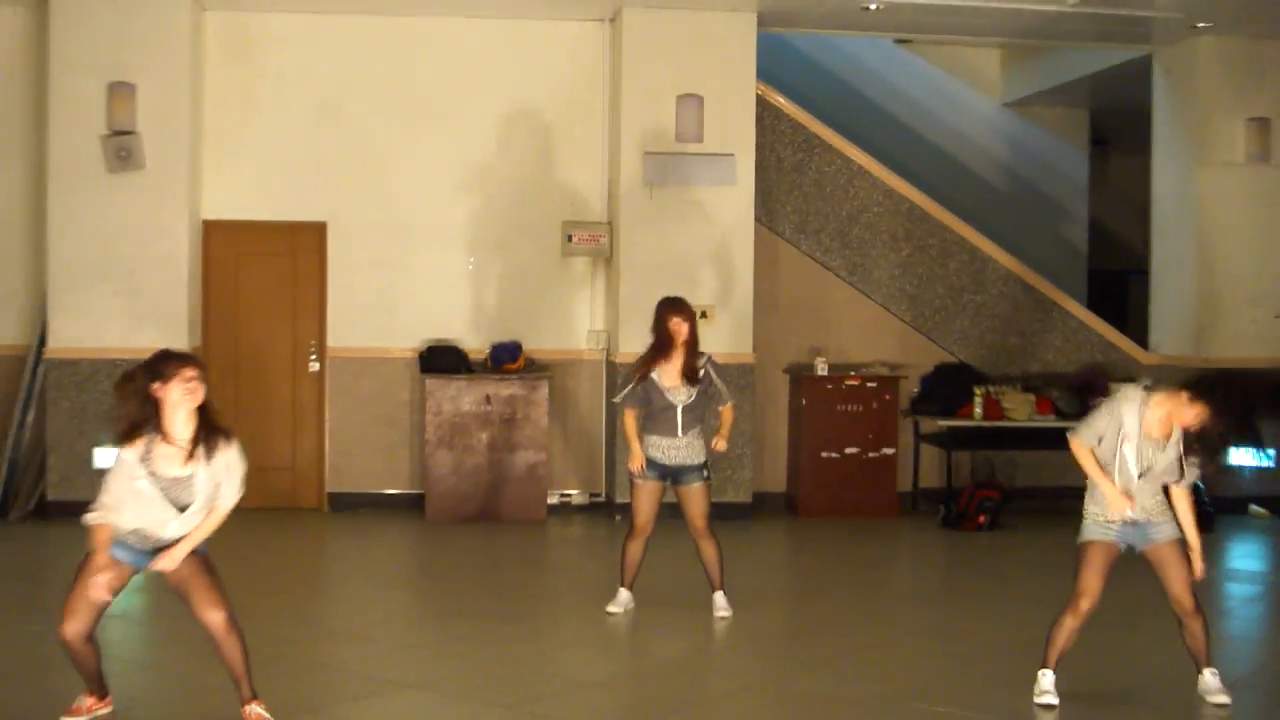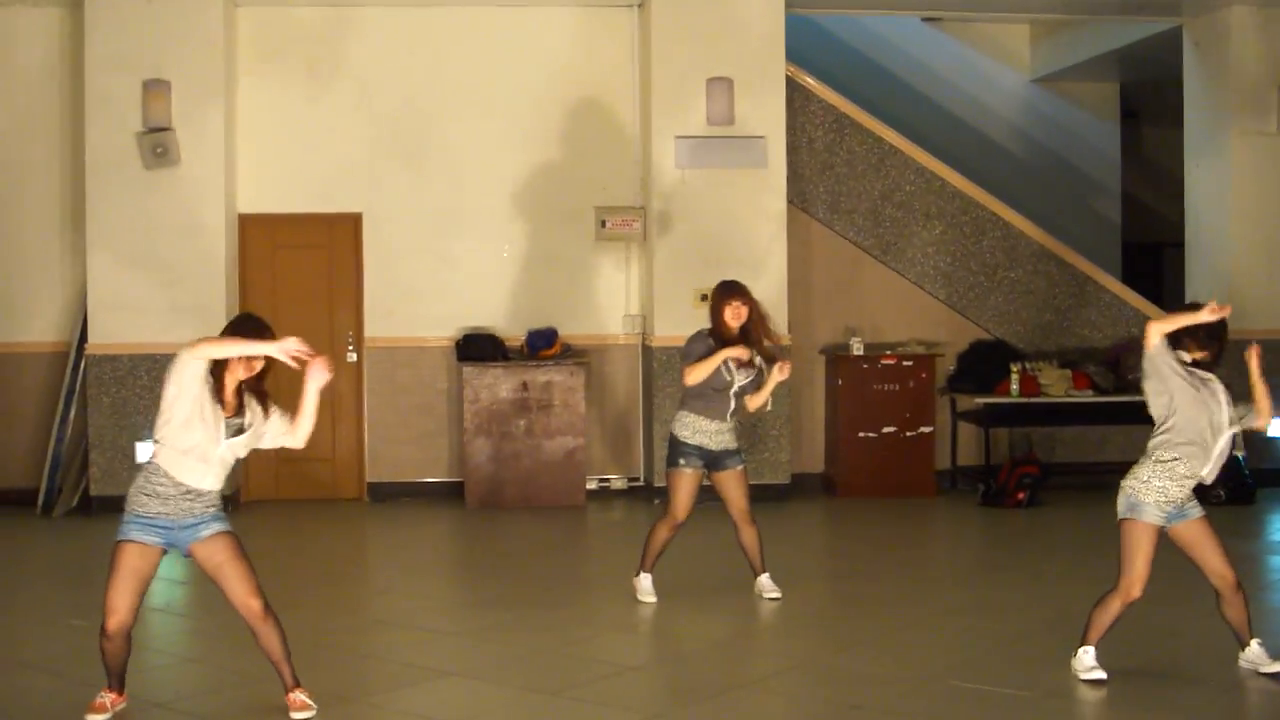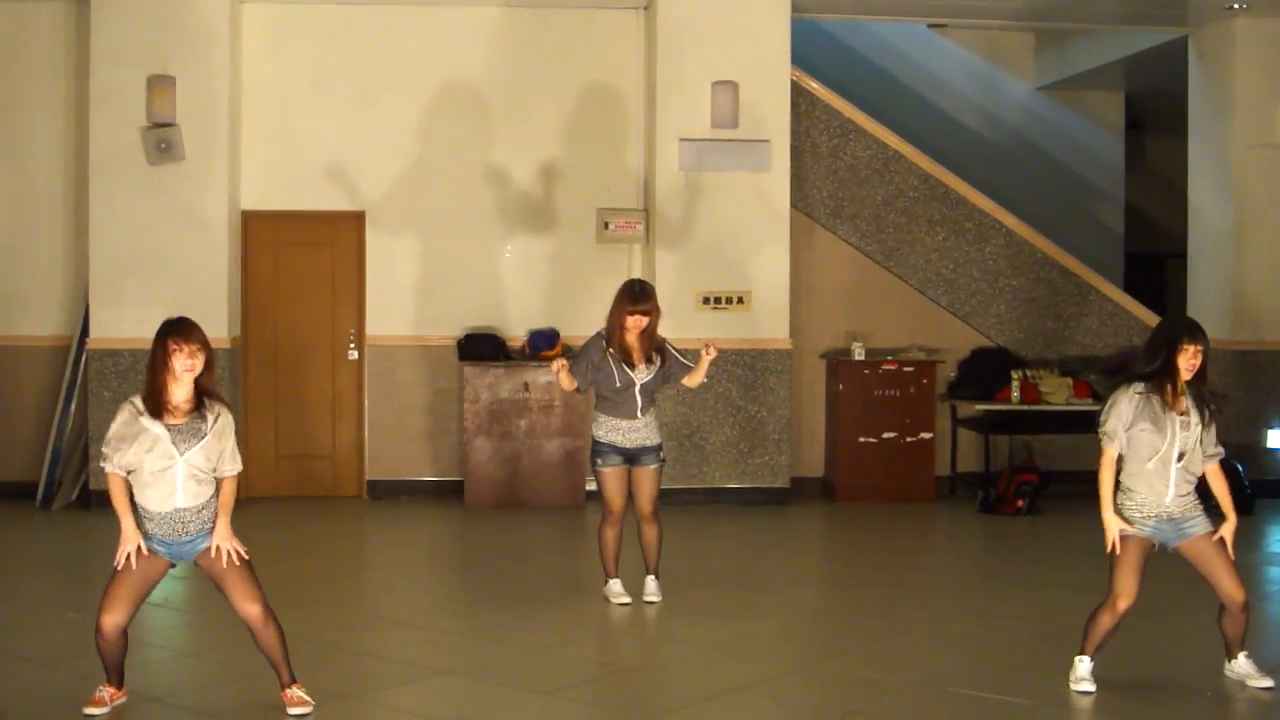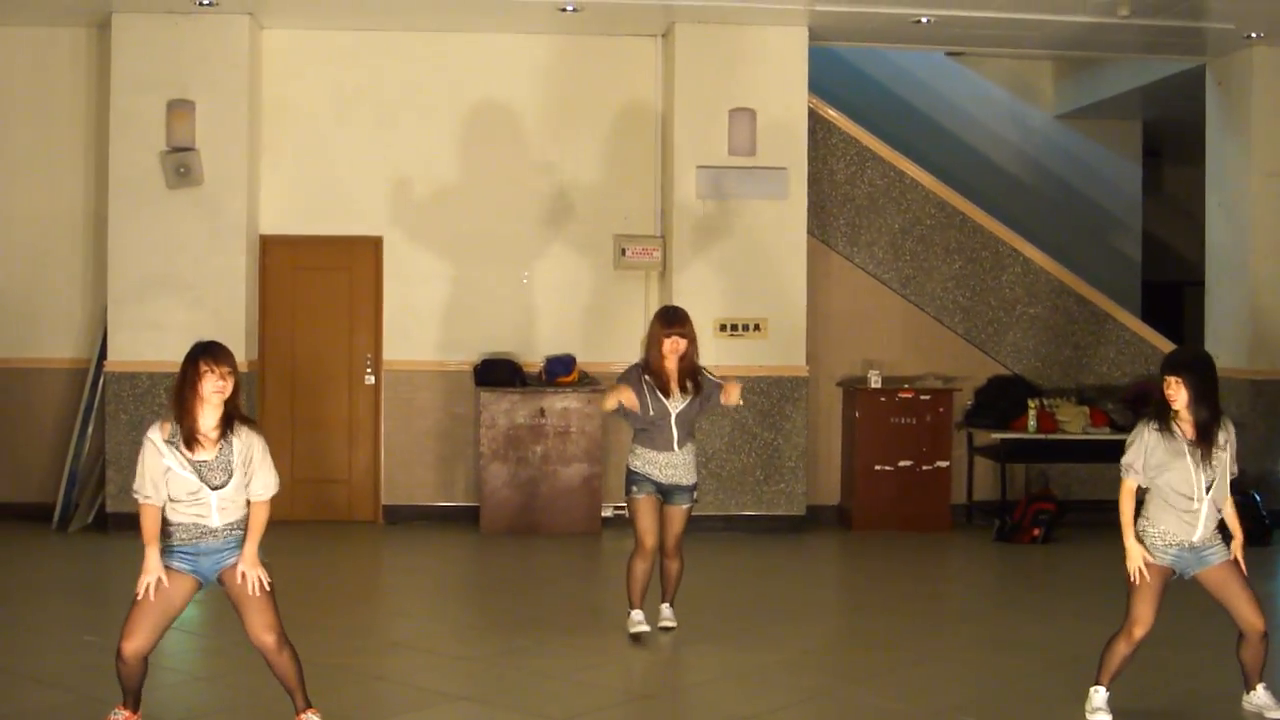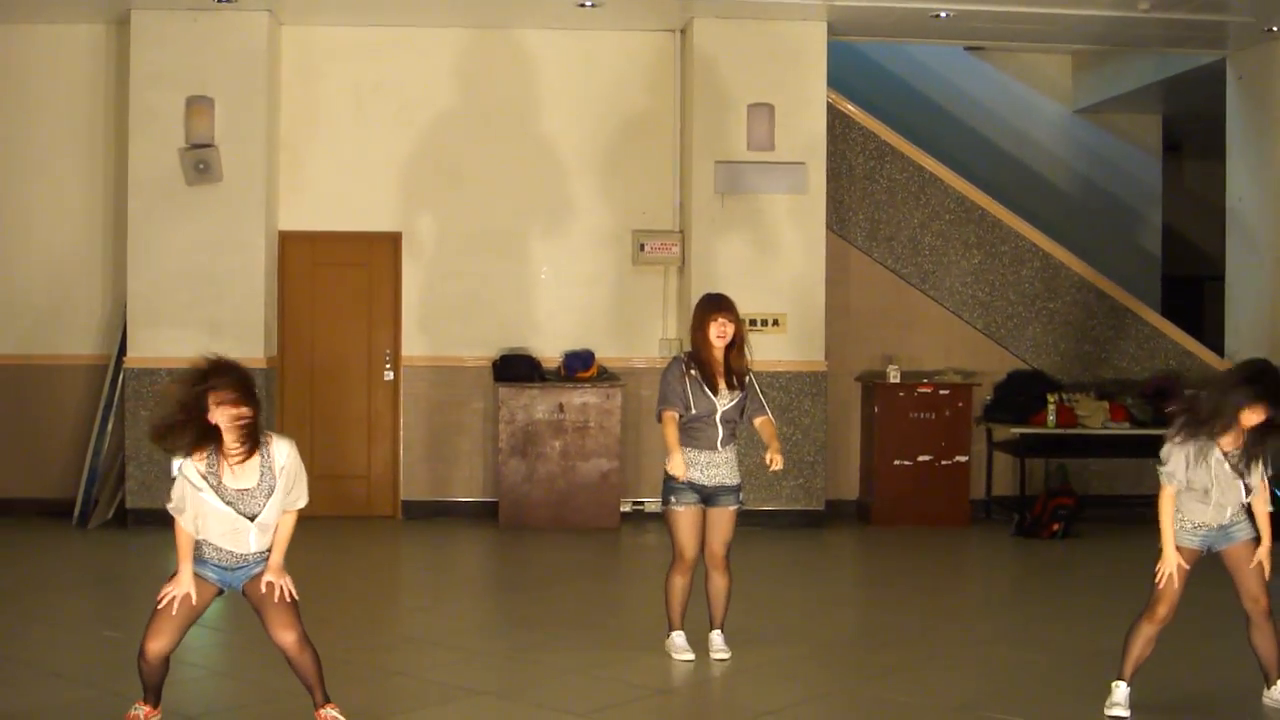
dt=1s
person 1, frame 1
left shoulder: (222, 448)
right shoulder: (135, 455)
left elbow: (225, 503)
right elbow: (102, 515)
left wrist: (183, 549)
right wrist: (101, 568)
left hip: (179, 543)
right hip: (125, 538)
left knee: (218, 617)
right knee: (72, 629)
person 1, frame 2
left shoulder: (253, 406)
right shoulder: (191, 382)
left elbow: (296, 436)
right elbow: (194, 350)
left wrist: (312, 388)
right wrist: (268, 345)
left hip: (204, 514)
right hip: (152, 509)
left knee: (254, 606)
right knee: (115, 622)
person 1, frame 3
left shoulder: (218, 414)
right shoulder: (135, 413)
left elbow: (227, 474)
right elbow: (115, 468)
left wrist: (224, 524)
right wrist: (128, 526)
left hip: (206, 530)
right hip: (152, 534)
left knee: (254, 609)
right knee: (108, 620)
left ankle: (289, 684)
right ankle: (114, 686)
person 1, frame 4
left shoulder: (245, 438)
right shoulder: (161, 439)
left elbow: (261, 497)
right elbow: (150, 502)
left wrist: (251, 551)
right wrist: (151, 555)
left hip: (233, 545)
right hip: (180, 551)
left knee: (270, 639)
right knee: (131, 647)
person 1, frame 5
left shoulder: (282, 452)
right shoulder: (196, 466)
left elbow: (290, 509)
right elbow: (185, 520)
left wrist: (276, 563)
right wrist: (184, 572)
left hip: (259, 561)
right hip: (207, 561)
left knee: (290, 637)
right knee: (153, 647)
person 2, frame 1
left shoulder: (1181, 442)
right shoulder: (1123, 405)
left elbow: (1181, 493)
right elbow: (1078, 441)
left wrist: (1195, 546)
right wrist: (1107, 487)
left hip: (1152, 518)
right hip: (1104, 518)
left knee: (1188, 605)
right knee: (1083, 602)
left ankle: (1208, 678)
right ankle: (1046, 678)
person 2, frame 2
left shoulder: (1214, 389)
right shoulder: (1167, 369)
right elbow: (1153, 327)
right wrist: (1201, 315)
left hip: (1182, 497)
right hip: (1149, 489)
left knee: (1227, 580)
right knee: (1130, 588)
right ankle: (1084, 653)
person 2, frame 3
left shoulder: (1198, 404)
right shoulder: (1132, 397)
left elbow: (1211, 464)
right elbow: (1110, 456)
left wrist: (1231, 516)
right wrist: (1107, 512)
left hip: (1187, 512)
right hip: (1138, 511)
left knee: (1236, 596)
right knee: (1120, 601)
left ankle: (1236, 661)
right ankle: (1082, 663)
person 2, frame 4
left shoulder: (1222, 431)
right shoulder: (1152, 431)
left elbow: (1223, 488)
right elbow: (1128, 485)
left wrist: (1237, 536)
right wrist: (1129, 540)
left hip: (1207, 542)
right hip: (1158, 540)
right knee: (1137, 628)
person 2, frame 5
right shoulder: (1190, 434)
right elbow: (1167, 491)
right wrist: (1168, 547)
left hip: (1235, 522)
right hip: (1187, 523)
right knee: (1160, 609)
right ankle: (1120, 689)
person 3, frame 1
left shoulder: (704, 366)
right shoulder: (645, 367)
left elbow: (725, 406)
right elbow: (630, 410)
left wrist: (723, 433)
right wrist: (635, 448)
left hip: (691, 458)
right hip: (651, 455)
left knee: (701, 529)
right knee: (640, 528)
left ankle: (719, 595)
right ankle: (625, 593)
person 3, frame 2
left shoulder: (752, 352)
right shoulder: (705, 341)
left elbow: (751, 404)
right elbow: (689, 377)
left wrist: (773, 381)
right wrist: (722, 354)
left hip: (725, 441)
right hip: (689, 438)
left knee: (743, 514)
right knee: (676, 515)
left ankle: (762, 578)
right ankle: (643, 576)
person 3, frame 3
left shoulder: (658, 348)
right shoulder: (600, 345)
left elbow: (691, 379)
right elbow: (572, 384)
left wrist: (705, 360)
right wrist: (561, 371)
left hip: (646, 439)
right hip: (609, 439)
left knee: (647, 512)
right knee: (614, 513)
left ankle: (652, 578)
right ankle: (612, 581)
person 3, frame 4
left shoulder: (696, 376)
right shoulder: (640, 373)
left elbow: (727, 396)
right elbow: (607, 404)
left wrist: (732, 391)
right wrist: (620, 394)
left hip: (683, 473)
right hip: (644, 471)
left knee: (671, 547)
right knee: (647, 544)
left ankle: (666, 605)
right ankle: (636, 614)
person 3, frame 5
left shoulder: (741, 374)
right shoulder: (680, 368)
left elbow: (761, 417)
right elbow: (669, 415)
left wrist: (773, 445)
right wrist: (675, 451)
left hip: (725, 476)
right hip: (685, 475)
left knee: (718, 559)
right knee: (685, 558)
left ankle: (717, 633)
right ankle: (675, 634)
